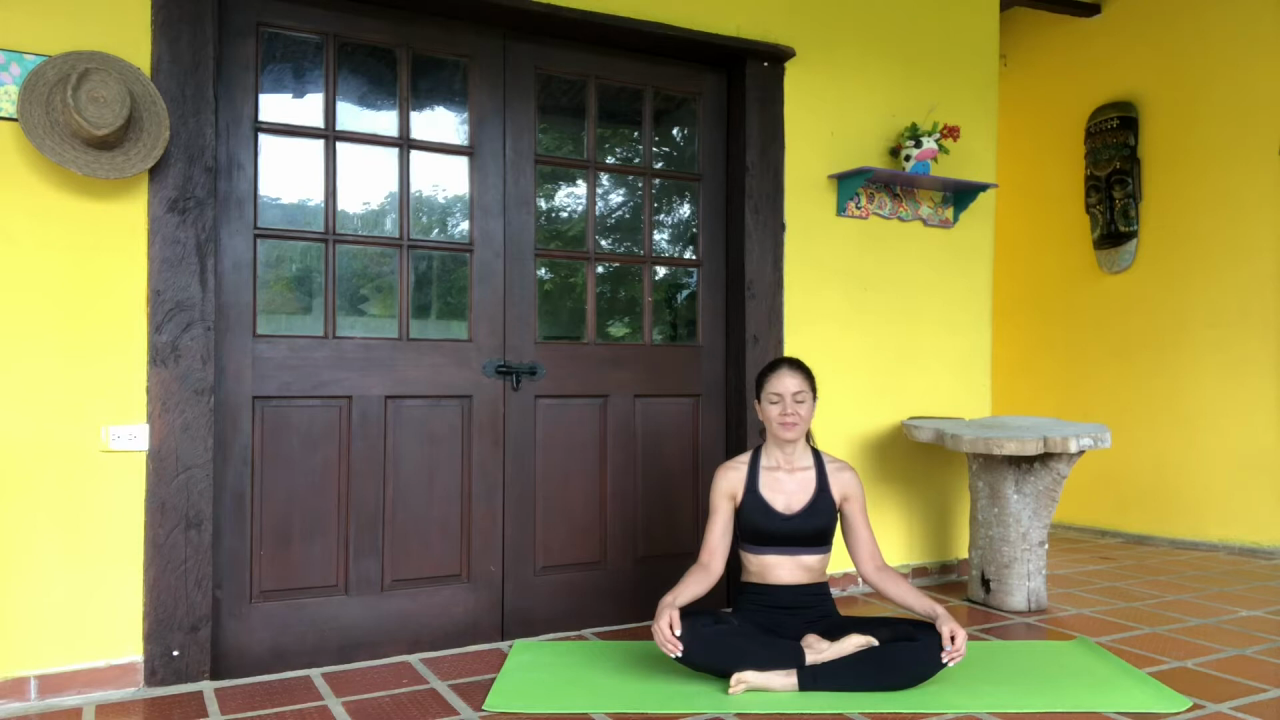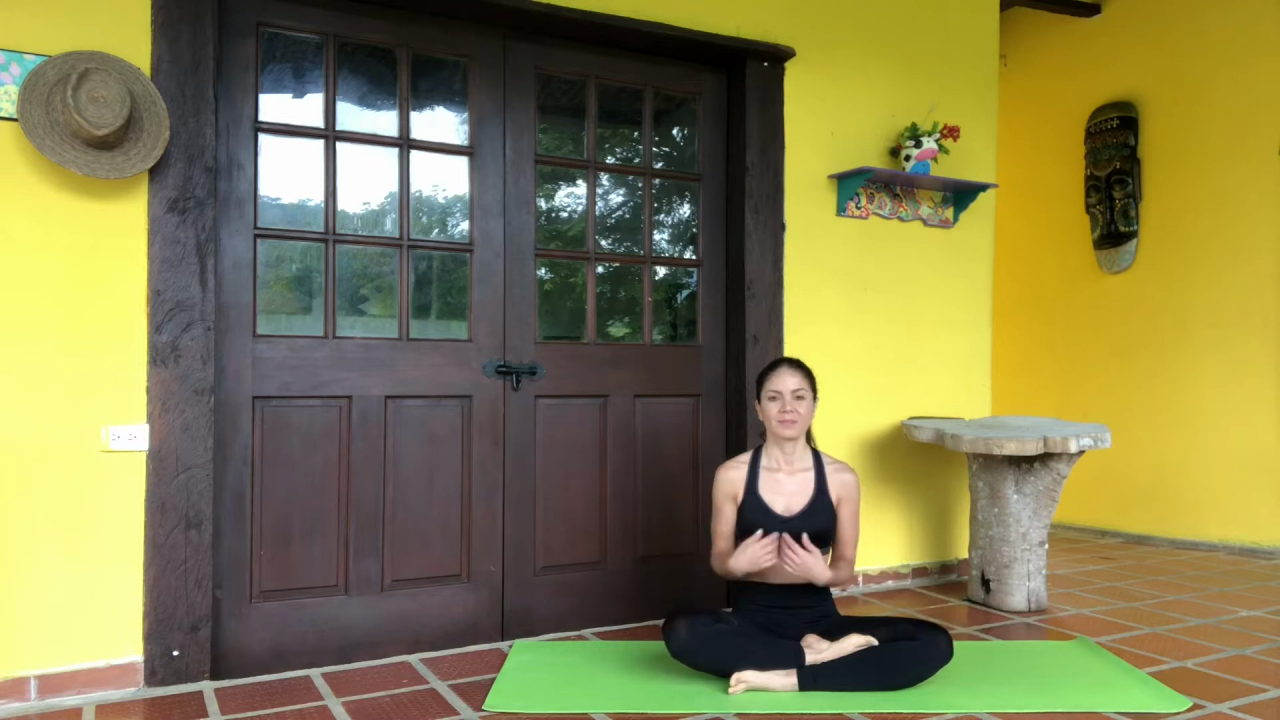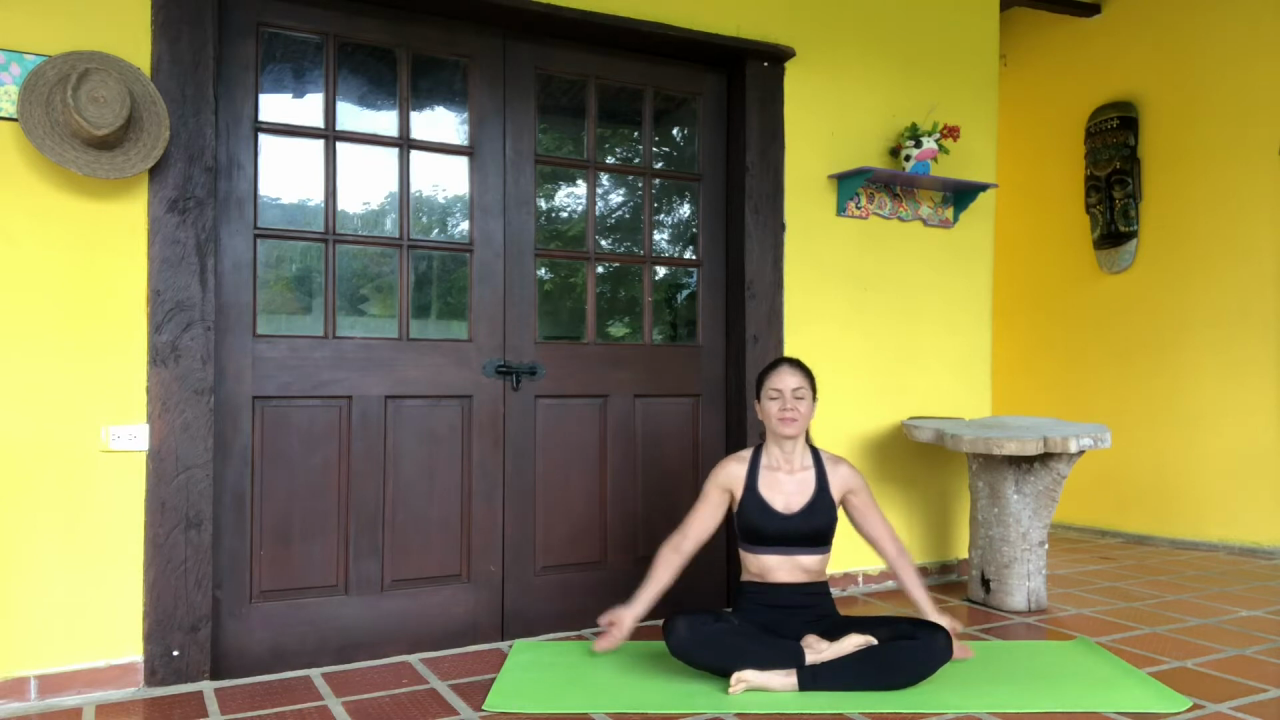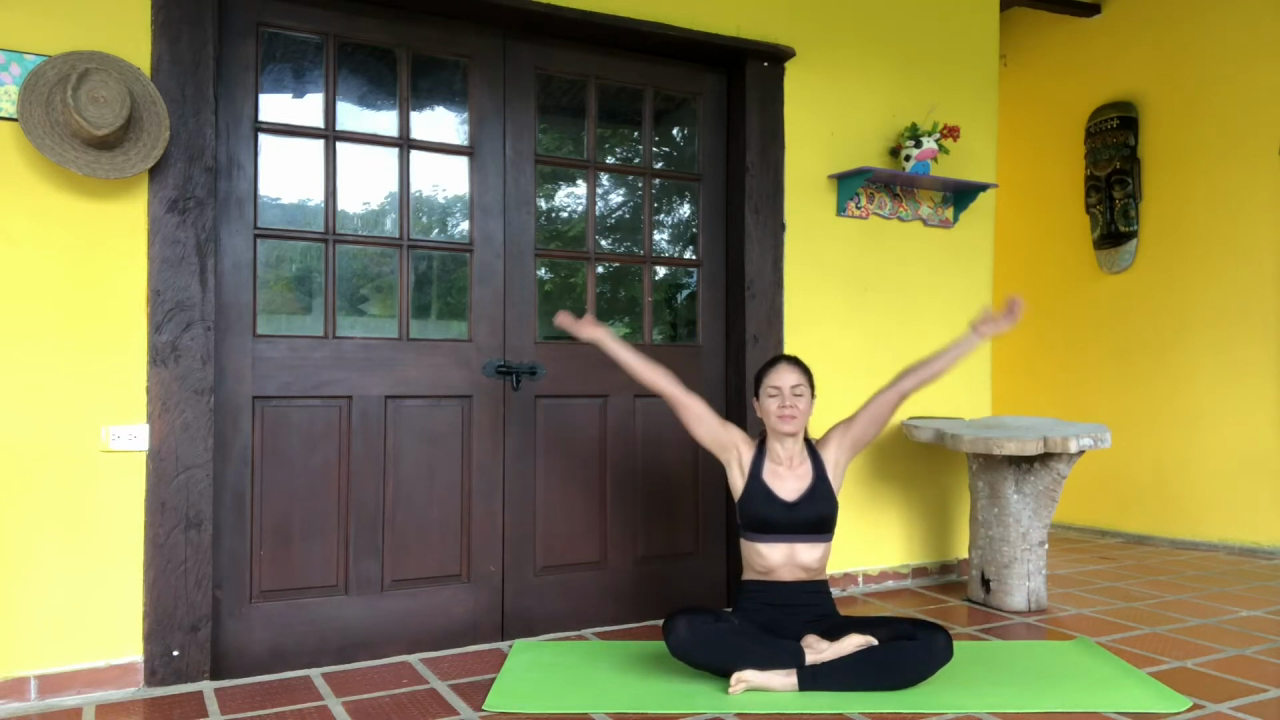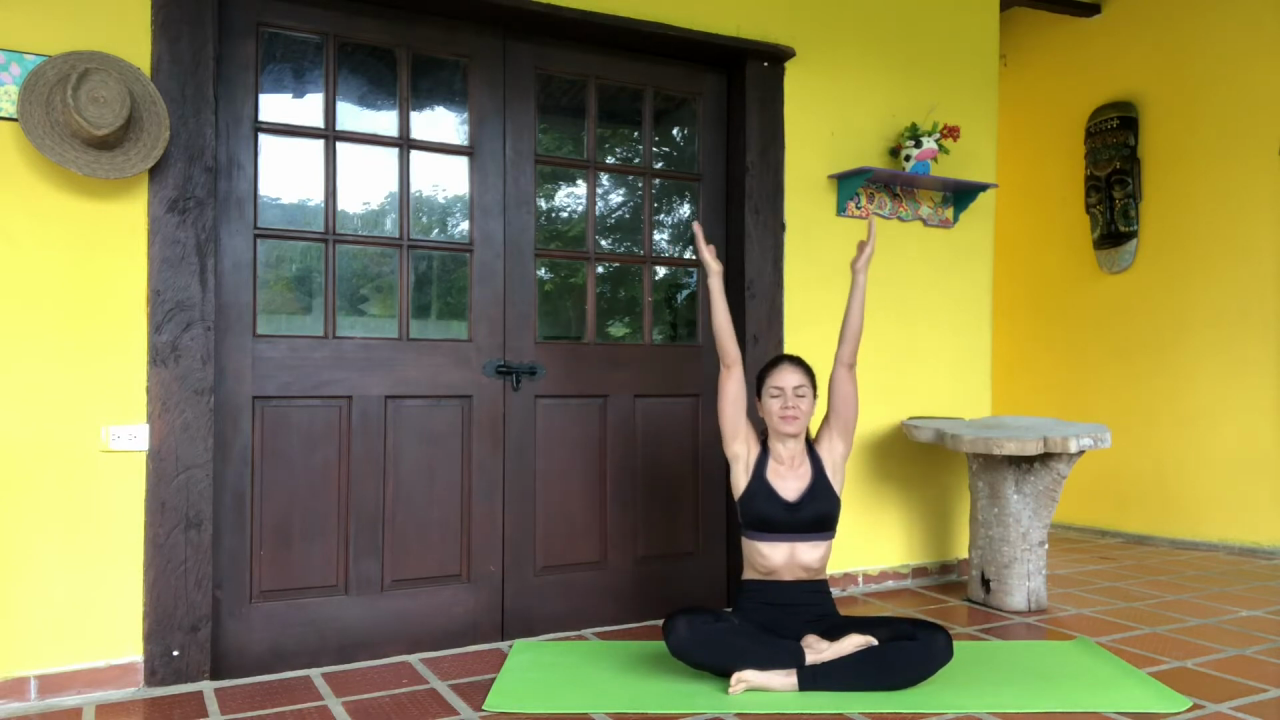
dt=0.7s
person 1, frame 1
left shoulder: (841, 477)
right shoulder: (732, 475)
left elbow: (873, 567)
right elbow: (709, 564)
left wrist: (937, 612)
right wrist: (670, 601)
left hip: (818, 618)
right hip: (753, 618)
left knee: (932, 645)
right knee: (685, 634)
left ankle: (788, 678)
right ankle: (816, 655)
person 1, frame 2
left shoulder: (841, 478)
right shoulder: (732, 475)
left elbow: (846, 565)
right elbow: (720, 560)
left wrist: (824, 573)
right wrist: (736, 562)
left hip: (817, 617)
right hip: (753, 617)
left knee: (935, 644)
right knee: (681, 632)
left ankle: (788, 676)
right ankle: (816, 654)
person 1, frame 3
left shoulder: (838, 474)
right shoulder: (735, 471)
left elbow: (889, 546)
right elbow: (681, 543)
left wrist: (935, 616)
right wrist: (633, 613)
left hip: (818, 615)
right hip: (752, 615)
left knee: (932, 643)
right knee: (681, 631)
left ankle: (785, 675)
right ankle: (815, 655)
person 1, frame 4
left shoulder: (832, 454)
right shoulder: (739, 454)
left elbow: (899, 390)
right elbow: (673, 392)
left wrist: (975, 335)
right wrist: (603, 338)
left hip: (818, 612)
right hip: (753, 614)
left knee: (934, 644)
right knee: (682, 630)
left ankle: (787, 674)
right ankle: (817, 653)
person 1, frame 5
left shoulder: (829, 455)
right shoulder: (746, 456)
left elbow: (846, 363)
right elbow: (731, 363)
left wrist: (859, 276)
right wrist: (714, 277)
left hip: (818, 612)
right hip: (755, 614)
left knee: (934, 644)
right knee: (682, 630)
left ankle: (786, 675)
right ankle: (816, 657)
